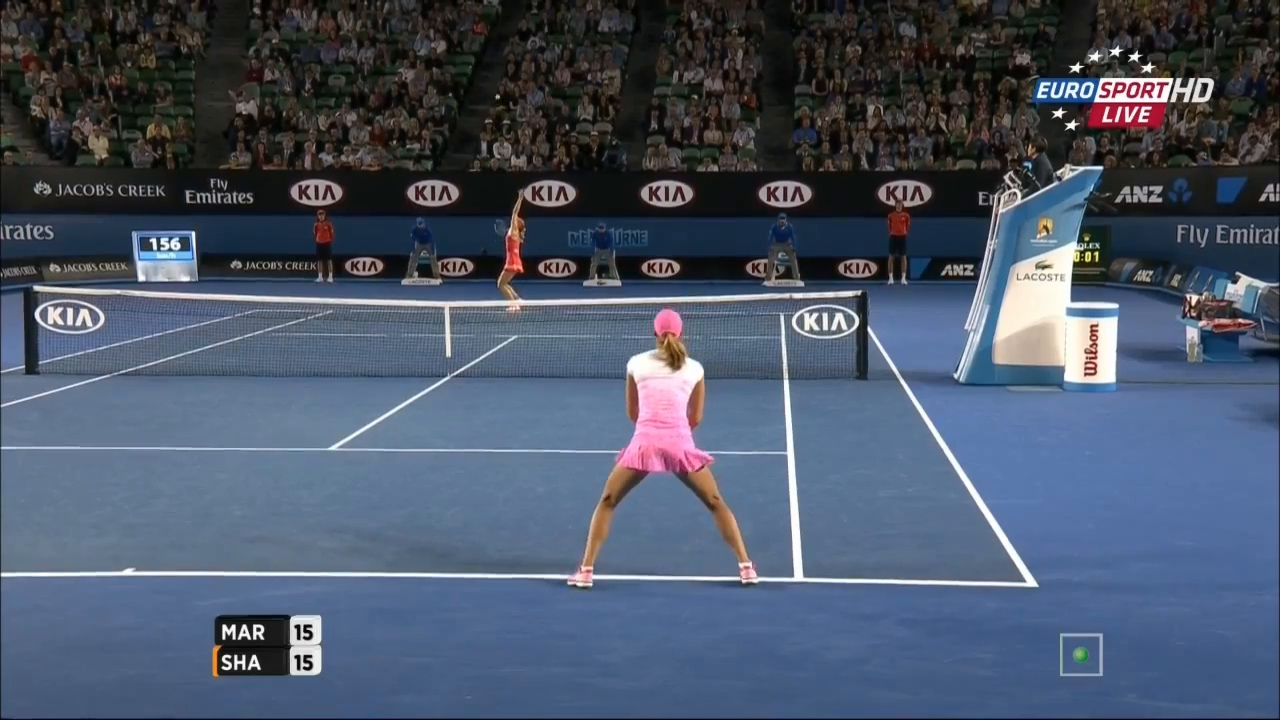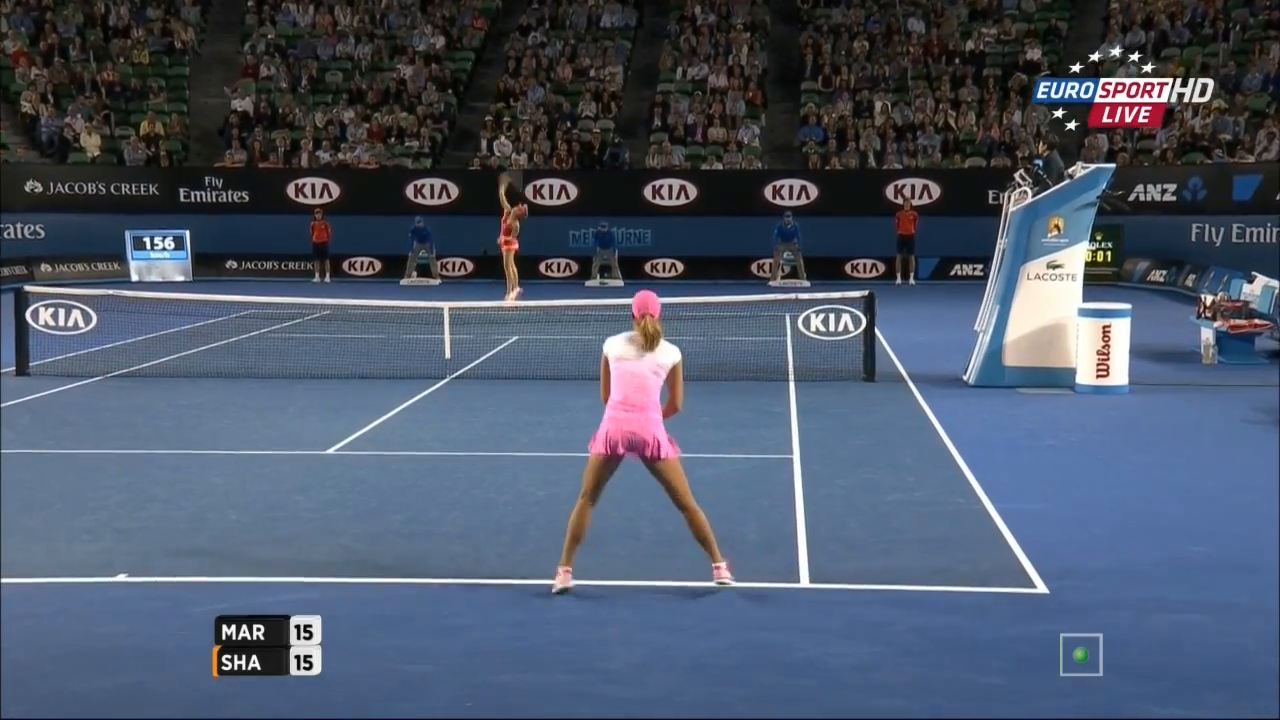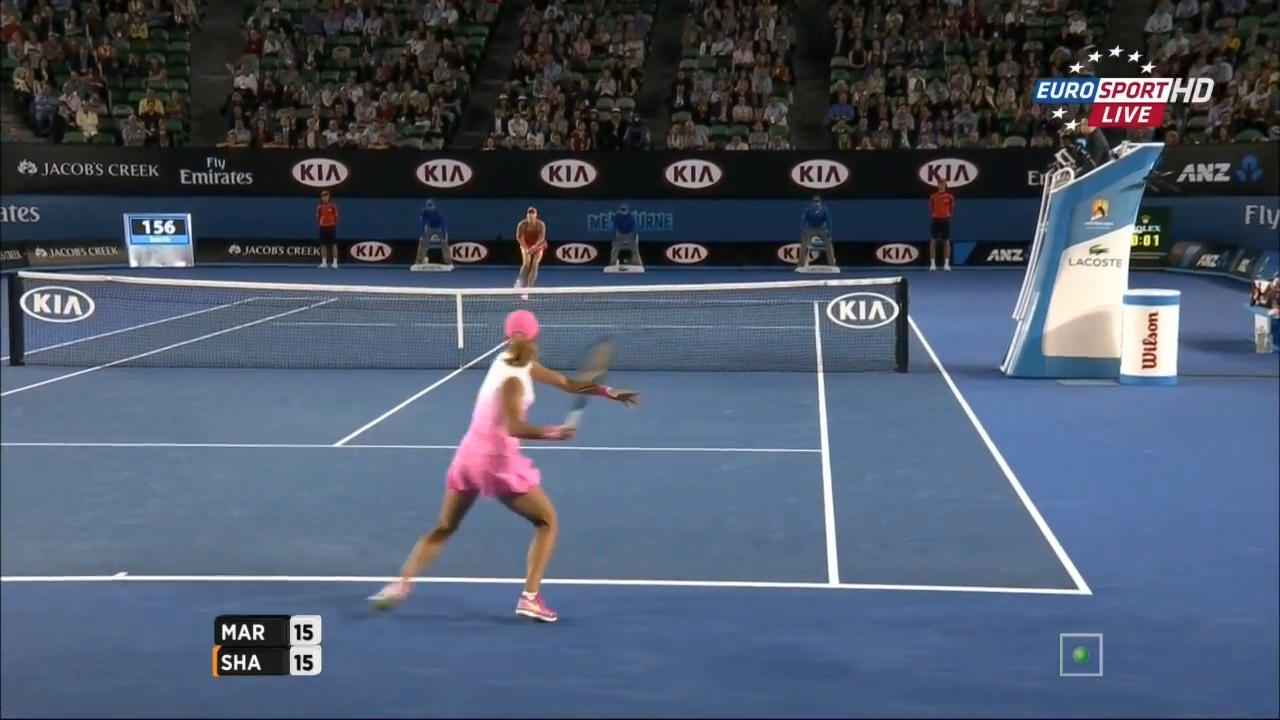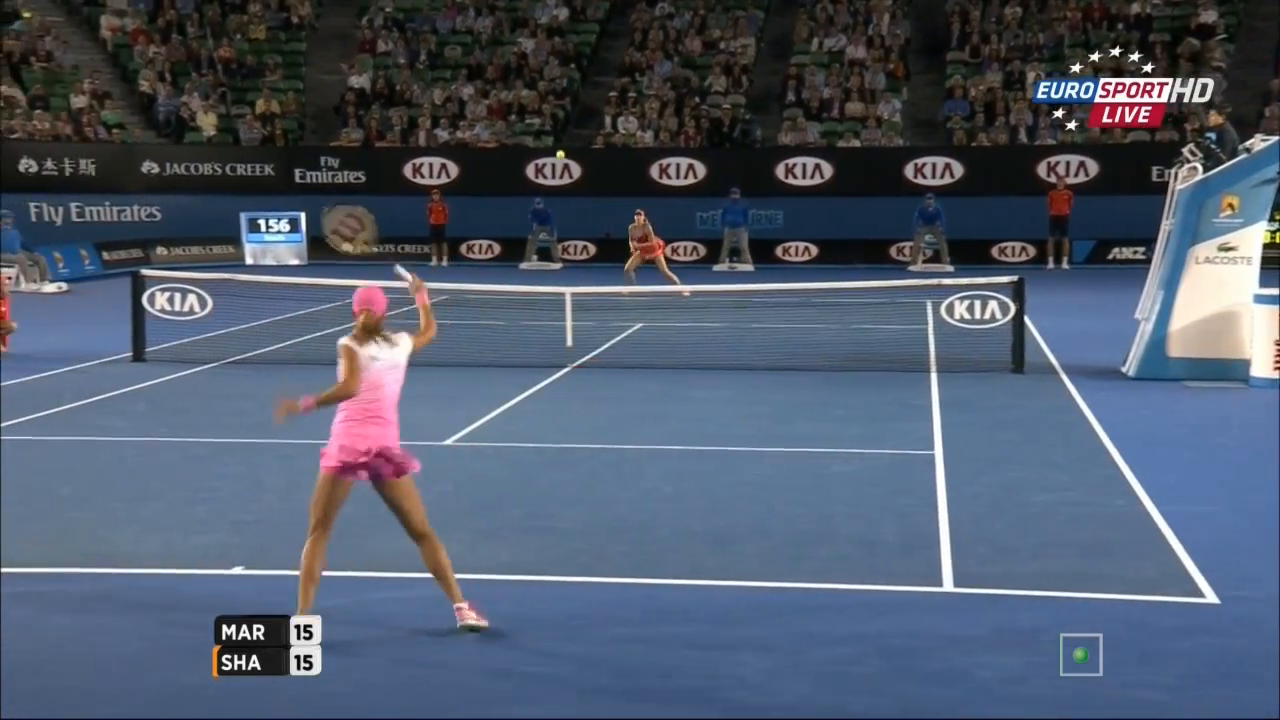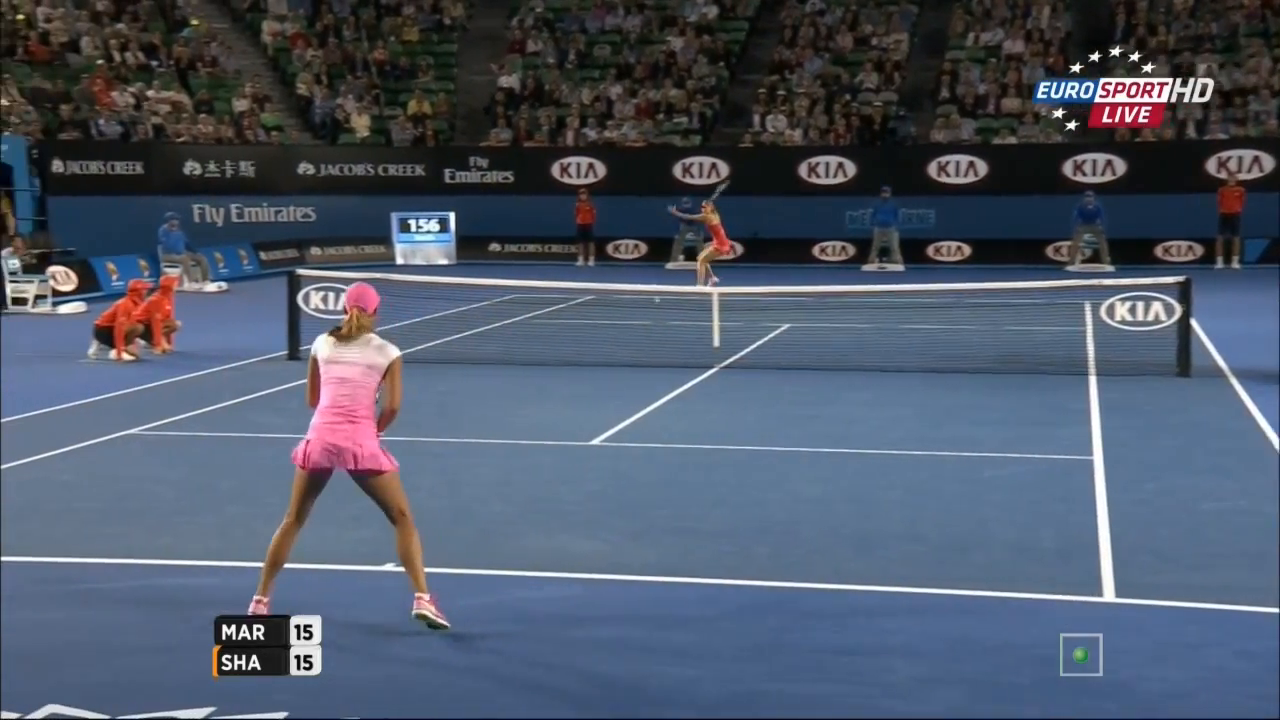
dt=0.7s
person 1, frame 1
left shoulder: (636, 363)
right shoulder: (695, 369)
right elbow: (695, 419)
left hip: (644, 443)
right hip: (680, 444)
left knee: (607, 503)
right knee: (716, 503)
left ankle: (585, 570)
right ankle: (745, 567)
person 1, frame 2
left shoulder: (612, 345)
right shoulder: (671, 352)
right elbow: (675, 405)
left hip: (613, 426)
right hip: (650, 429)
left knee: (586, 500)
right knee: (686, 504)
left ankle: (565, 573)
right ankle: (720, 568)
person 1, frame 3
left shoulder: (515, 362)
right shoulder: (512, 375)
left elbow: (563, 381)
right elbow: (512, 427)
left wrist: (611, 392)
right wrist: (551, 434)
left hip: (467, 458)
right hip: (497, 463)
left knee: (443, 531)
right knee: (547, 523)
left ankle: (400, 585)
right ankle: (530, 599)
person 1, frame 4
left shoulder: (349, 344)
right shoulder: (401, 343)
left elbow: (350, 387)
right elbow: (429, 330)
left wrist: (307, 404)
right wrist: (422, 296)
left hip: (347, 442)
right hip: (385, 445)
left knee: (318, 533)
right knee: (422, 534)
left ankle: (303, 614)
right ankle: (461, 608)
person 1, frame 5
left shoulder: (322, 343)
right shoulder: (388, 352)
left elbow: (313, 400)
right elbow: (393, 407)
left hip: (321, 438)
right hip: (361, 442)
left knee: (293, 521)
right knee: (403, 519)
left ankle: (260, 600)
right ankle: (422, 599)
